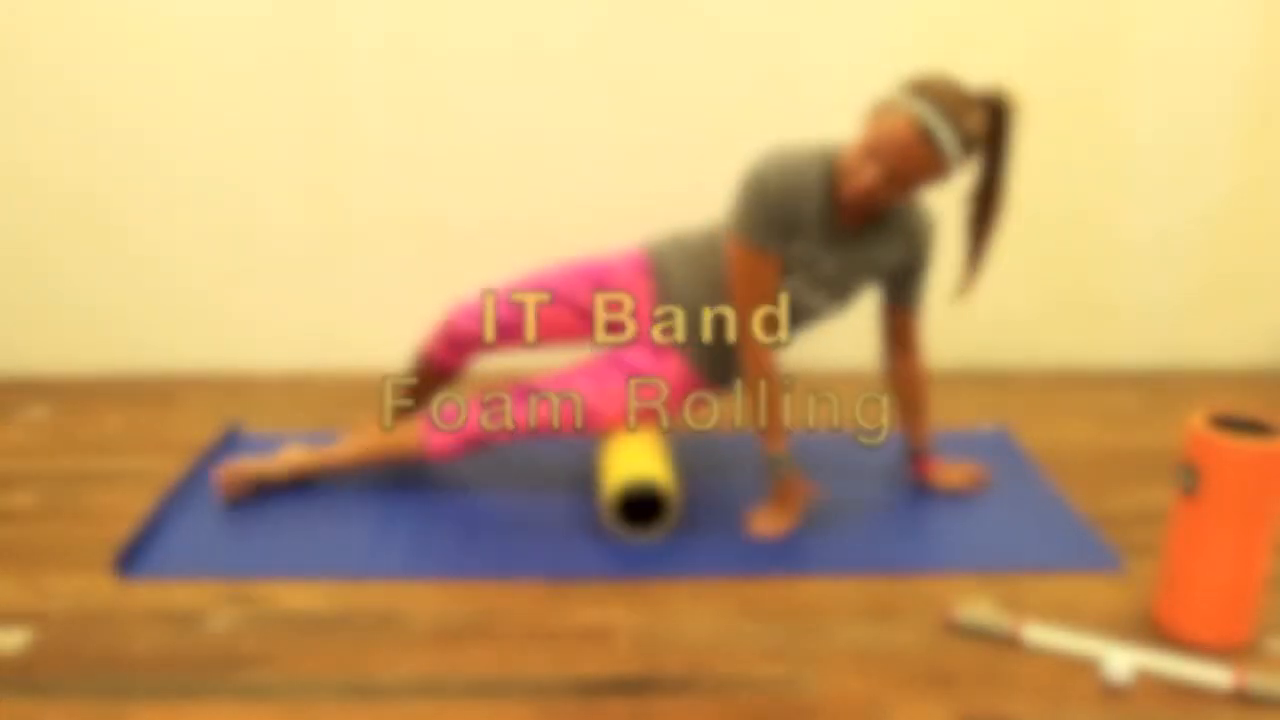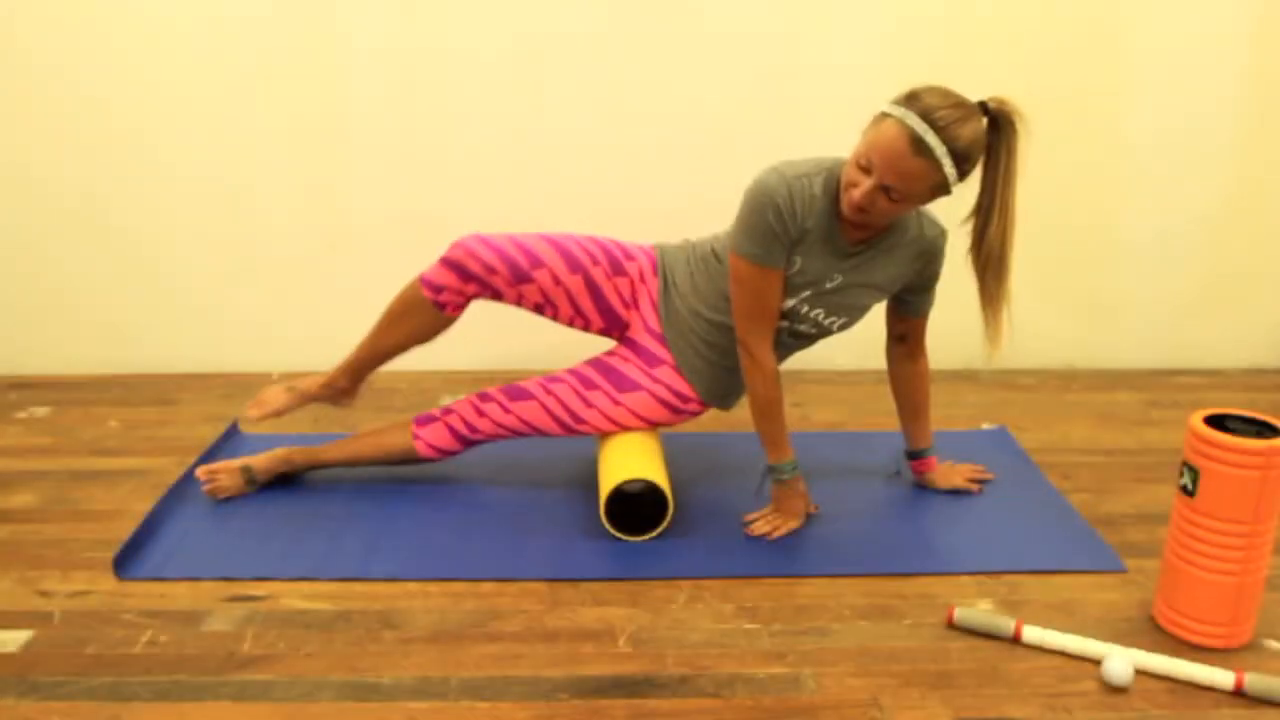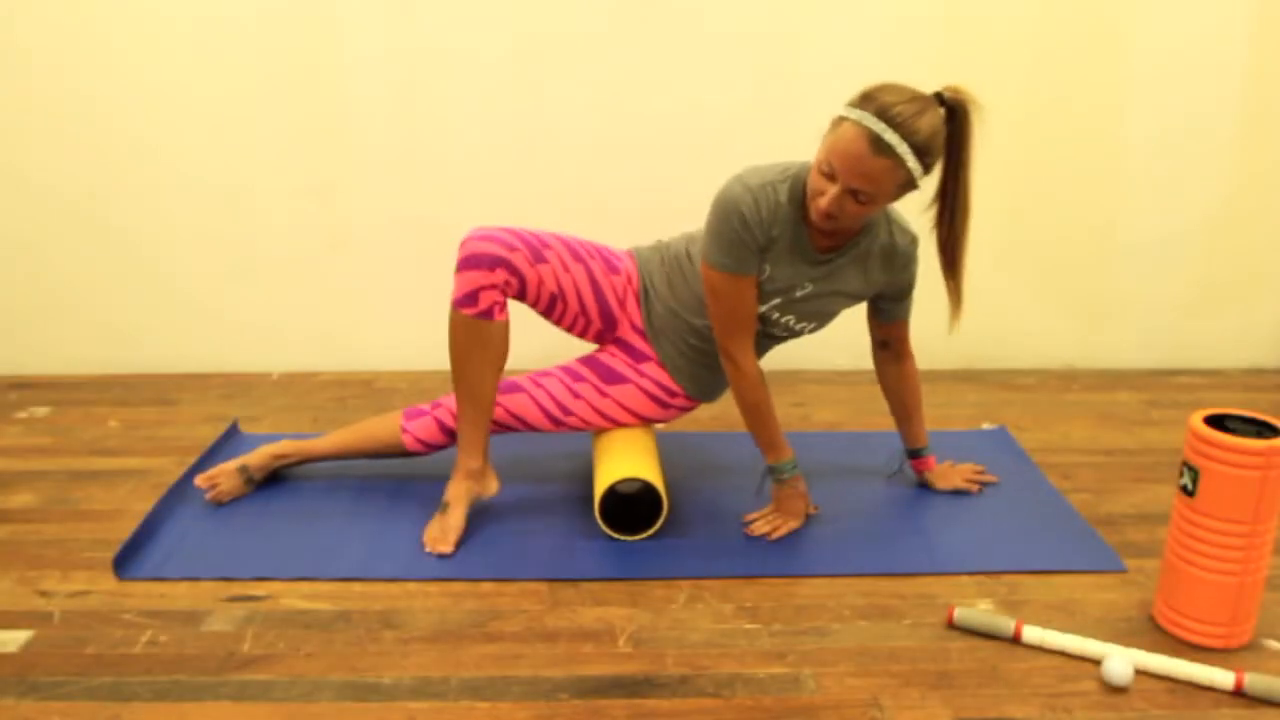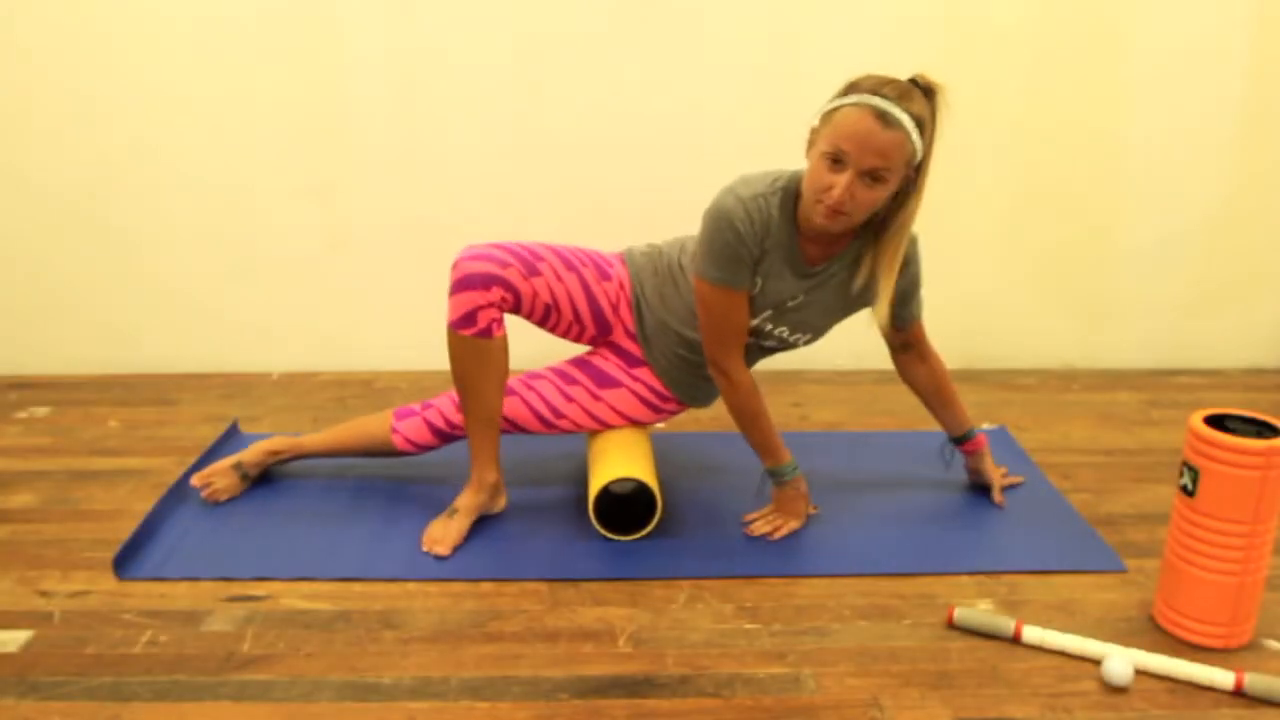
dt=0.4s
person 1, frame 1
left shoulder: (906, 237)
right shoulder: (783, 179)
left elbow: (902, 349)
right elbow: (751, 335)
left wrist: (923, 457)
right wrist: (782, 470)
left hip: (682, 363)
right hip: (647, 284)
left knee: (490, 421)
right knee: (468, 328)
left ankle: (318, 460)
right ankle: (394, 425)
person 1, frame 2
left shoulder: (920, 248)
right shoulder: (784, 194)
left elbow: (906, 352)
right elbow: (757, 347)
left wrist: (922, 459)
right wrist: (786, 476)
left hip: (681, 377)
right hip: (647, 286)
left knee: (477, 419)
right knee: (472, 261)
left ankle: (294, 459)
right ankle: (341, 381)
person 1, frame 3
left shoulder: (890, 253)
right shoulder: (751, 200)
left elbow: (893, 354)
right elbow: (740, 356)
left wrist: (923, 459)
right wrist: (786, 472)
left hip: (666, 374)
right hip: (627, 290)
left knee: (472, 411)
right knee: (487, 255)
right ankle: (472, 468)
person 1, frame 4
left shoulder: (892, 257)
right shoulder: (741, 213)
left elbow: (916, 356)
right elbow: (730, 367)
left wrist: (975, 453)
right wrist: (787, 476)
left hip: (657, 377)
right hip: (621, 294)
left knee: (457, 412)
right knee: (479, 273)
right ankle: (484, 481)
